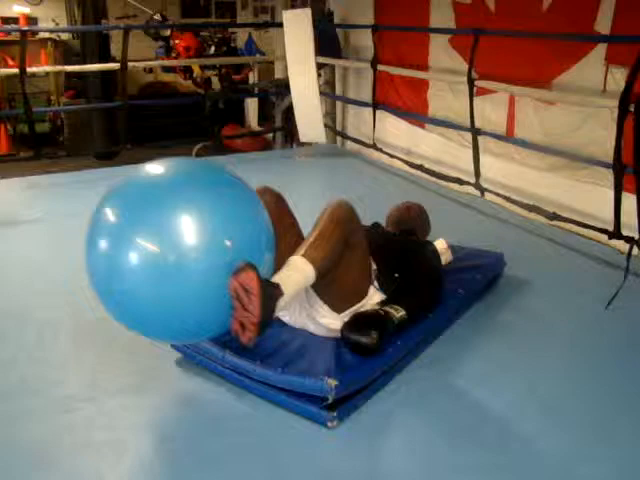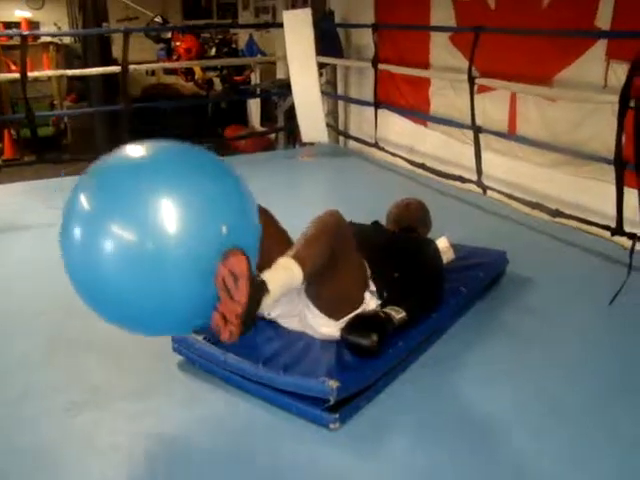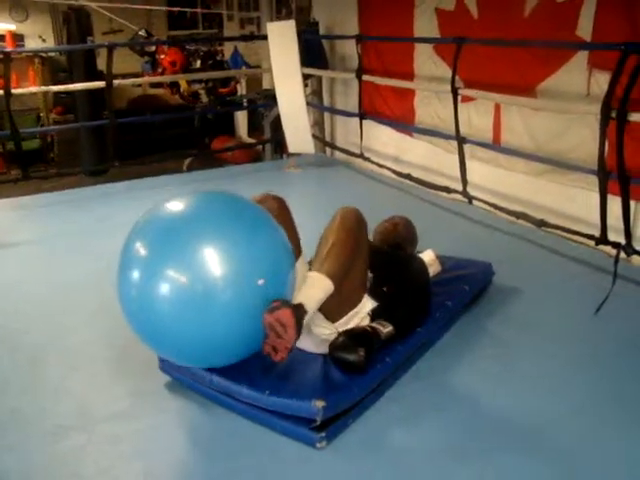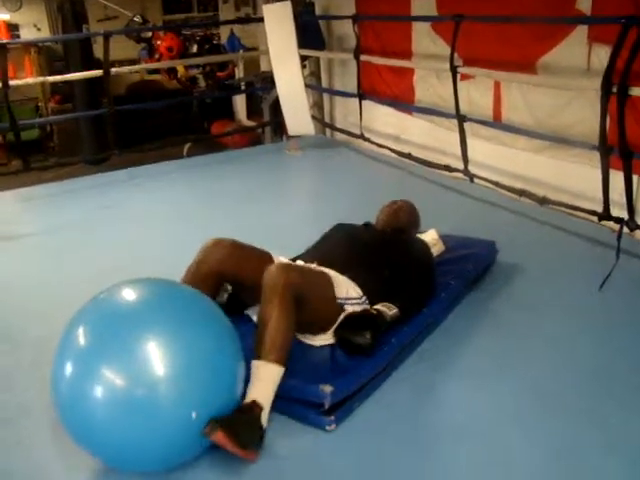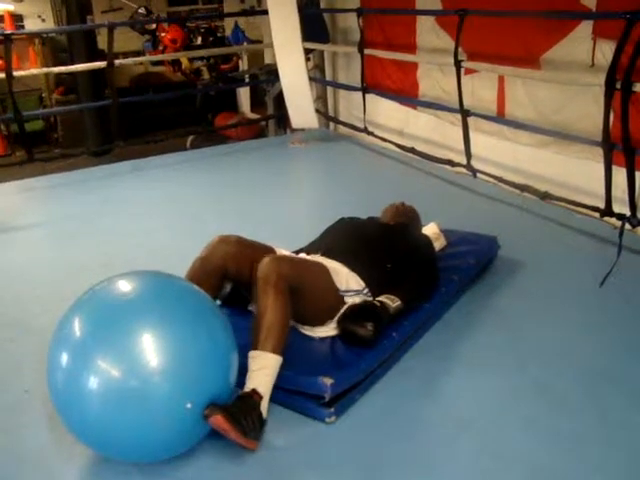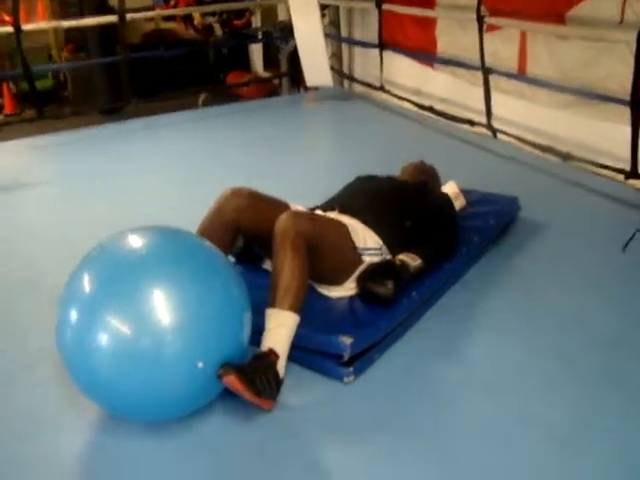
dt=0.7s
person 1, frame 1
left shoulder: (421, 251)
right shoulder: (362, 231)
left elbow: (427, 295)
left wrist: (387, 316)
left hip: (342, 308)
left knee: (341, 212)
right knee: (266, 198)
left ankle: (269, 294)
person 1, frame 2
left shoulder: (422, 249)
right shoulder: (358, 229)
left elbow: (428, 295)
left wrist: (387, 319)
left hip: (342, 309)
right hip: (296, 294)
left knee: (331, 222)
left ankle: (254, 295)
person 1, frame 3
left shoulder: (411, 265)
right shoulder: (359, 245)
left elbow: (416, 310)
left wrist: (374, 333)
left hip: (339, 319)
left knee: (348, 218)
right knee: (269, 204)
left ankle: (297, 314)
person 1, frame 4
left shoulder: (413, 249)
right shoulder: (345, 229)
left elbow: (418, 292)
left wrist: (379, 316)
right wrist: (240, 287)
left hip: (343, 293)
right hip: (297, 278)
left knee: (281, 277)
right knee: (219, 251)
left ankle: (253, 416)
person 1, frame 5
left shoulder: (415, 244)
right shoulder: (349, 223)
left elbow: (422, 282)
left wrist: (383, 308)
right wrist: (244, 282)
left hip: (345, 283)
right hip: (299, 268)
left knee: (275, 269)
right knee: (225, 248)
left ankle: (254, 406)
person 1, frame 6
left shoulder: (433, 202)
right shoulder: (369, 182)
left elbow: (441, 241)
left wrist: (402, 267)
right wrist: (258, 236)
left hip: (363, 242)
left knee: (293, 224)
right knee: (237, 200)
left ankle: (271, 365)
